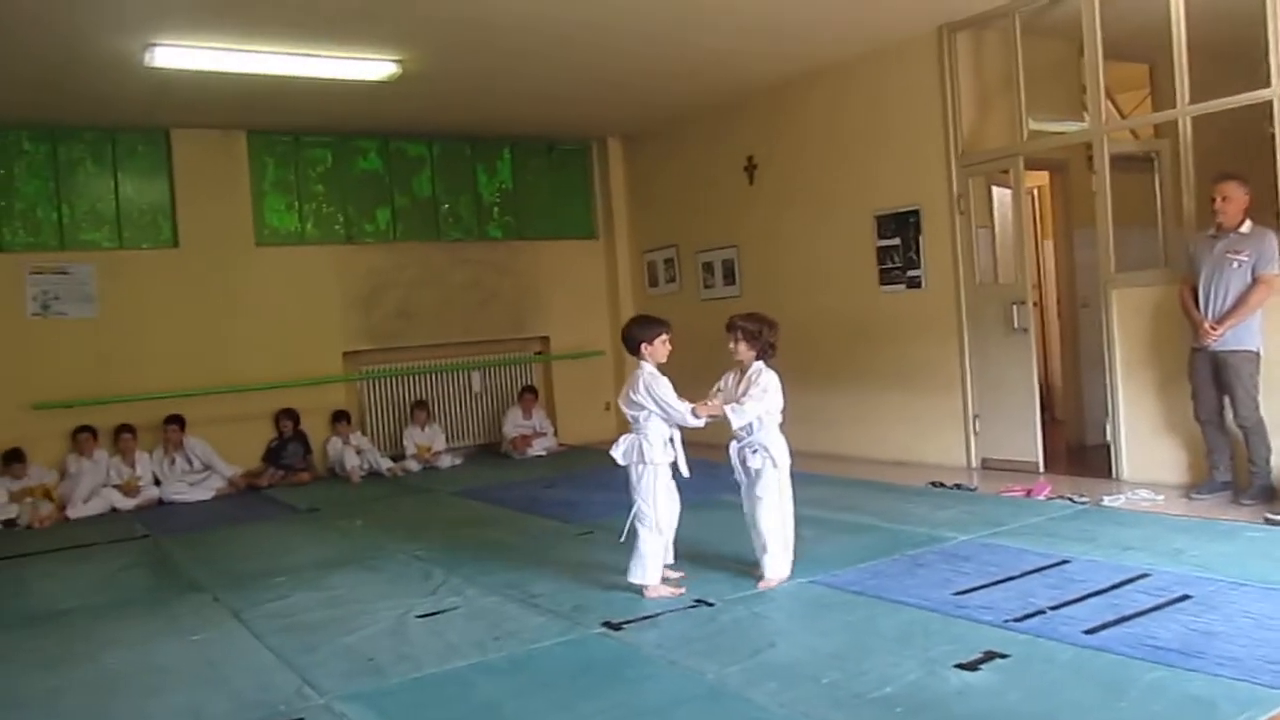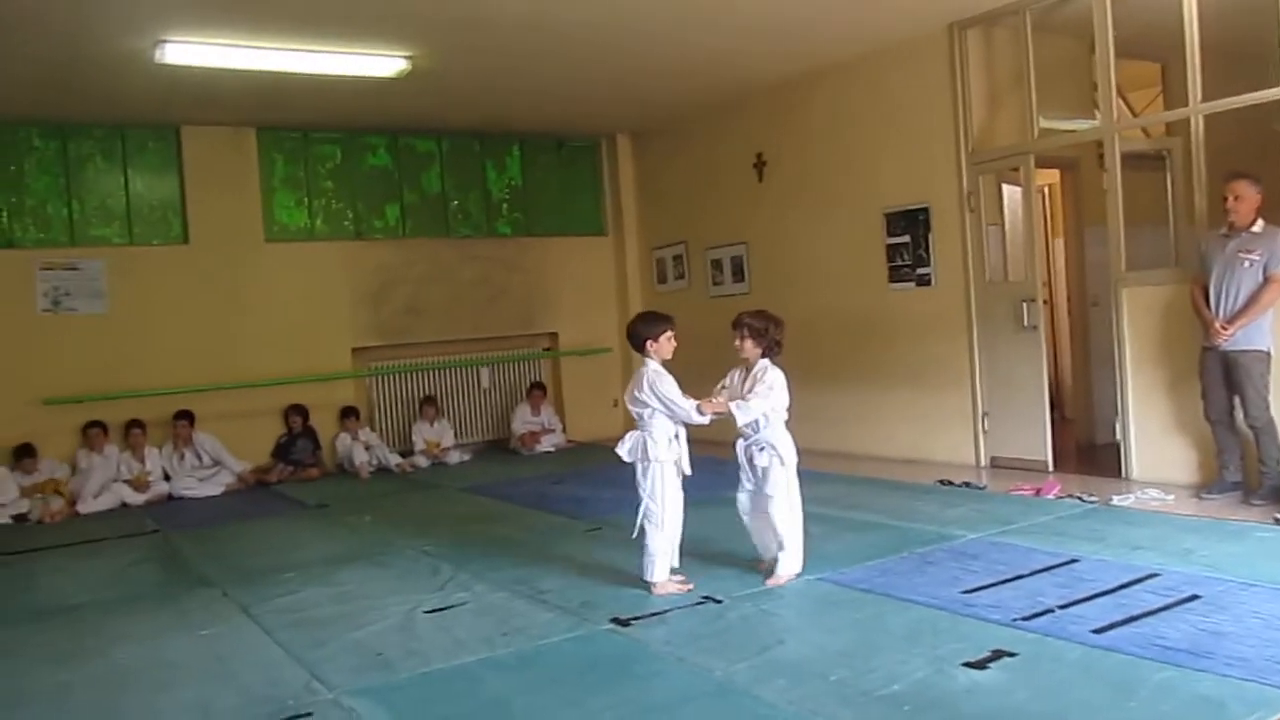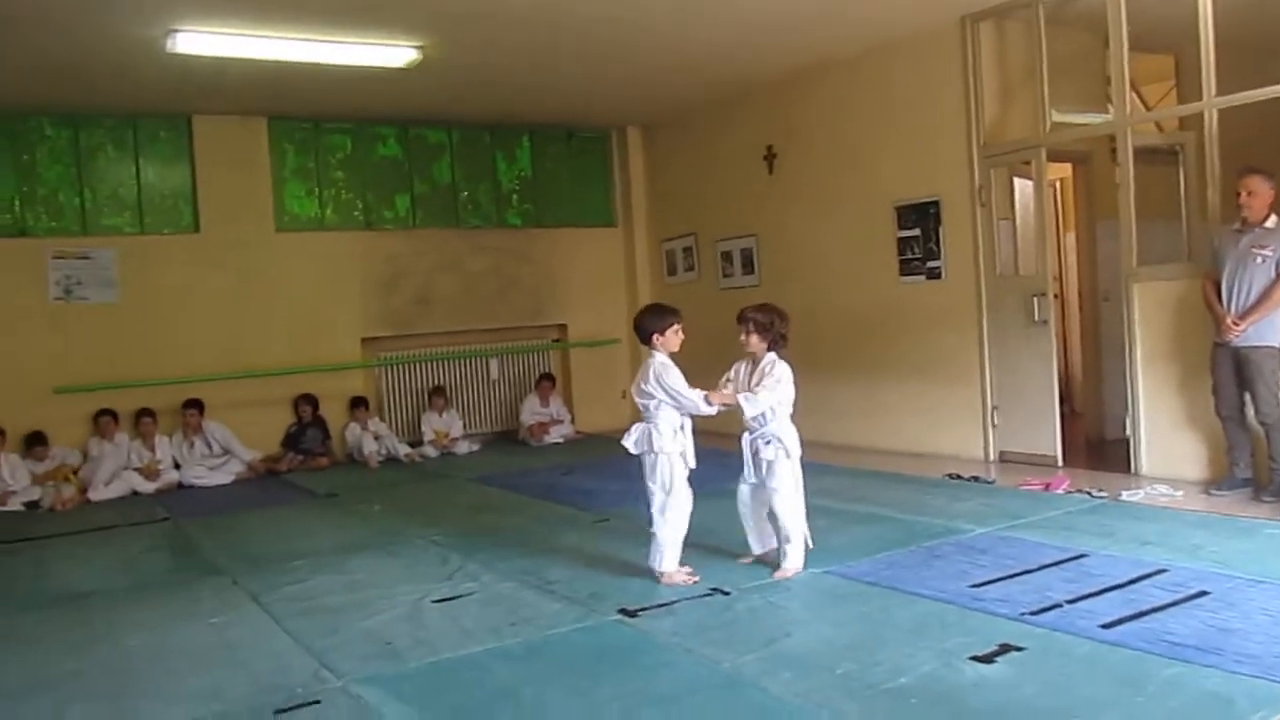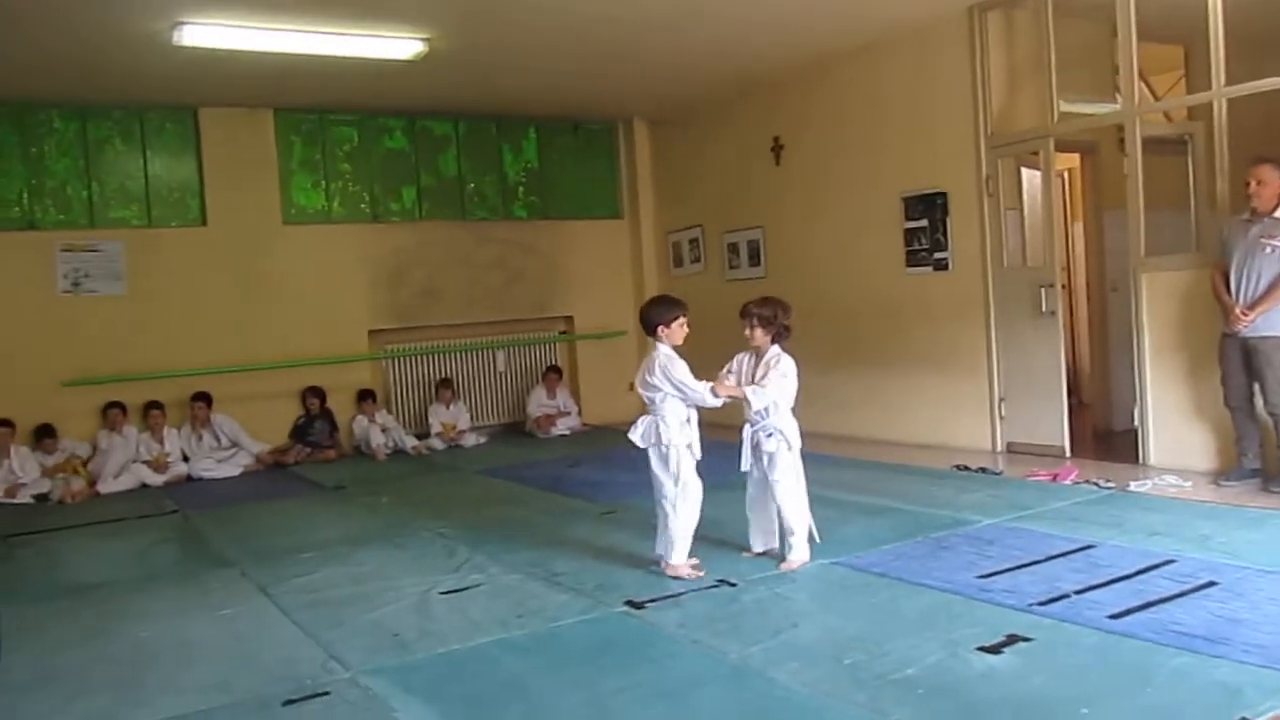
dt=0.1s
person 1, frame 1
right shoulder: (1201, 243)
right elbow: (1187, 288)
left wrist: (1224, 326)
right wrist: (1198, 322)
left hip: (1239, 345)
right hip: (1201, 345)
left knee: (1246, 414)
right knee: (1207, 413)
right ankle: (1220, 476)
person 1, frame 2
right shoulder: (1212, 242)
right elbow: (1198, 287)
left wrist: (1235, 325)
right wrist: (1209, 322)
left hip: (1250, 344)
right hip: (1213, 345)
right knee: (1217, 413)
right ankle: (1230, 476)
person 1, frame 3
right shoulder: (1225, 237)
right elbow: (1210, 283)
left wrist: (1246, 321)
right wrist: (1221, 317)
right hip: (1224, 341)
right knee: (1228, 410)
right ankle: (1241, 472)
person 1, frame 4
right shoulder: (1234, 227)
right elbow: (1219, 273)
right wrist: (1230, 308)
right hip: (1232, 331)
right knee: (1237, 400)
right ankle: (1249, 463)
person 2, frame 1
left shoulder: (640, 378)
right shoulder: (651, 380)
left elbow: (665, 410)
right elbow: (679, 414)
left wrist: (694, 408)
right wrist: (708, 411)
left hip: (652, 453)
right hip: (650, 454)
left knee: (669, 508)
right knee: (653, 517)
left ankle: (659, 565)
right ankle: (650, 583)
person 2, frame 2
left shoulder: (646, 375)
right shoulder: (655, 378)
left elbow: (671, 407)
right elbow: (684, 411)
left wrist: (698, 404)
right wrist: (714, 409)
left hip: (658, 450)
right hip: (657, 452)
left knee: (669, 511)
right knee: (660, 514)
left ankle: (663, 567)
right ankle: (658, 579)
person 2, frame 3
left shoulder: (652, 367)
right shoulder: (662, 370)
left elbow: (677, 400)
right elbow: (691, 402)
left wrist: (707, 396)
right wrist: (721, 400)
left hip: (662, 442)
right hip: (663, 444)
left knee: (667, 504)
right knee: (674, 504)
left ankle: (665, 562)
right ankle: (667, 568)
person 2, frame 4
left shoulder: (654, 360)
right shoulder: (668, 363)
left elbow: (684, 392)
right elbow: (698, 394)
left wrist: (710, 387)
left hip: (667, 435)
right hip: (670, 436)
left knee: (673, 496)
right knee: (687, 494)
left ankle: (671, 554)
right ankle: (674, 560)
person 3, frame 1
left shoulder: (766, 378)
right shoulder: (731, 377)
left elbow: (747, 409)
right elbow: (717, 403)
left wrist: (712, 410)
left hip: (767, 452)
right hip: (746, 452)
left knee: (768, 512)
right knee: (753, 511)
left ankle: (777, 569)
right ankle: (772, 562)
person 3, frame 2
left shoulder: (772, 376)
right shoulder: (736, 375)
left elbow: (752, 406)
right elbow: (721, 400)
left wrist: (716, 407)
left hip: (774, 450)
right hip: (753, 450)
left knee: (779, 509)
right knee: (747, 505)
left ankle: (787, 566)
right ankle: (772, 556)
person 3, frame 3
left shoulder: (778, 369)
right shoulder: (741, 368)
left elbow: (758, 399)
right elbow: (725, 392)
left wrist: (724, 398)
left hip: (778, 443)
right hip: (755, 443)
left knee: (784, 502)
right knee: (747, 499)
left ankle: (792, 560)
right ankle: (764, 548)
person 3, frame 4
left shoulder: (783, 363)
right shoulder: (743, 360)
left elbow: (765, 393)
right elbow: (726, 383)
left wrist: (730, 391)
left hip: (779, 436)
right hip: (756, 436)
left knee: (785, 495)
right knee: (756, 496)
left ankle: (798, 552)
right ankle: (764, 544)
